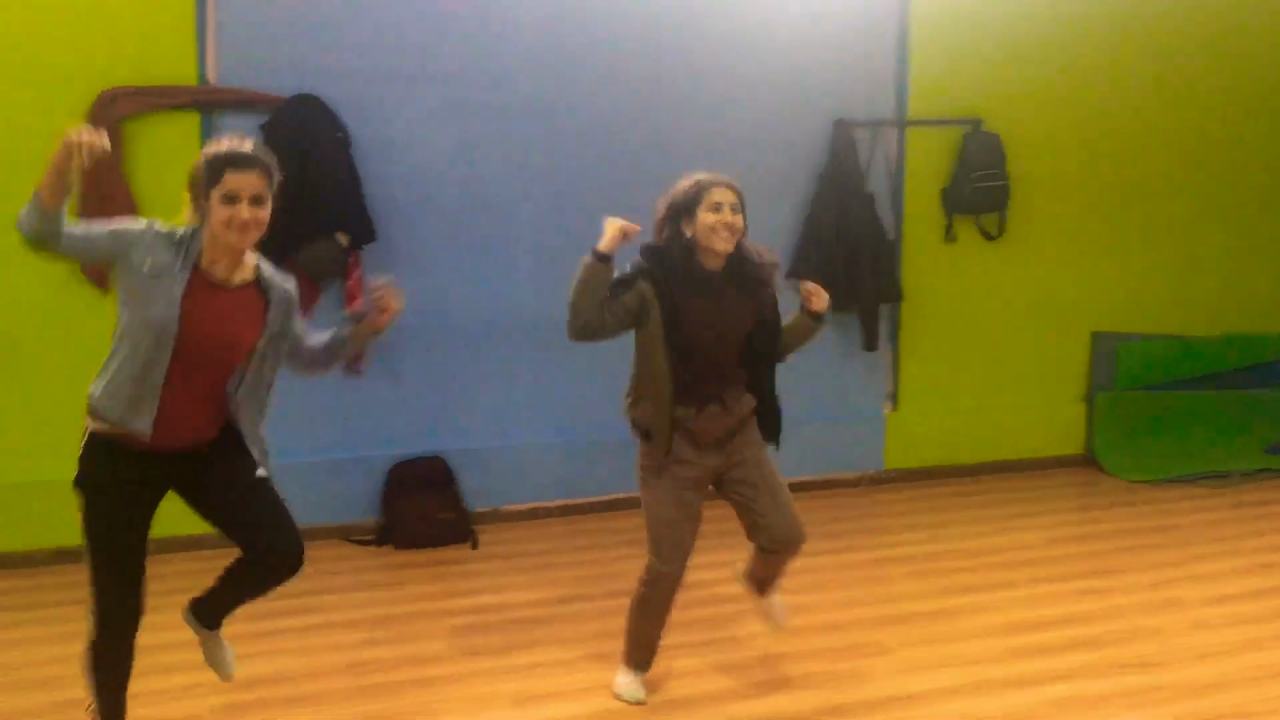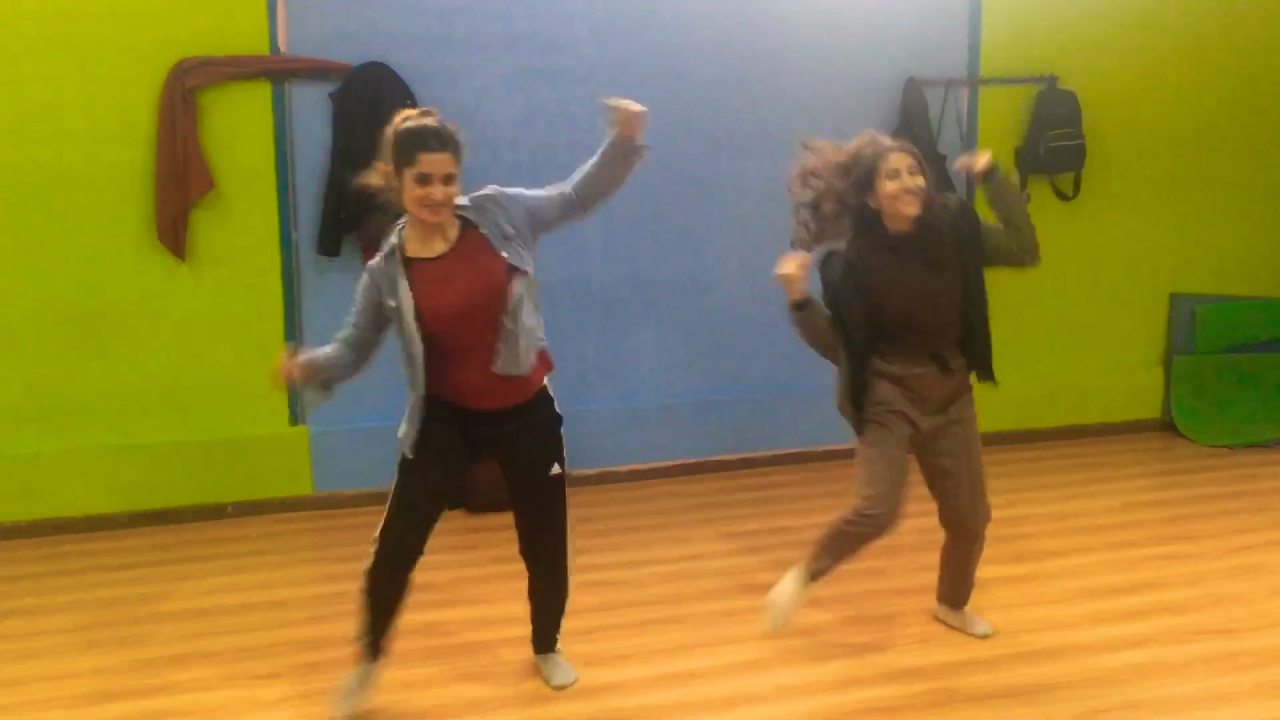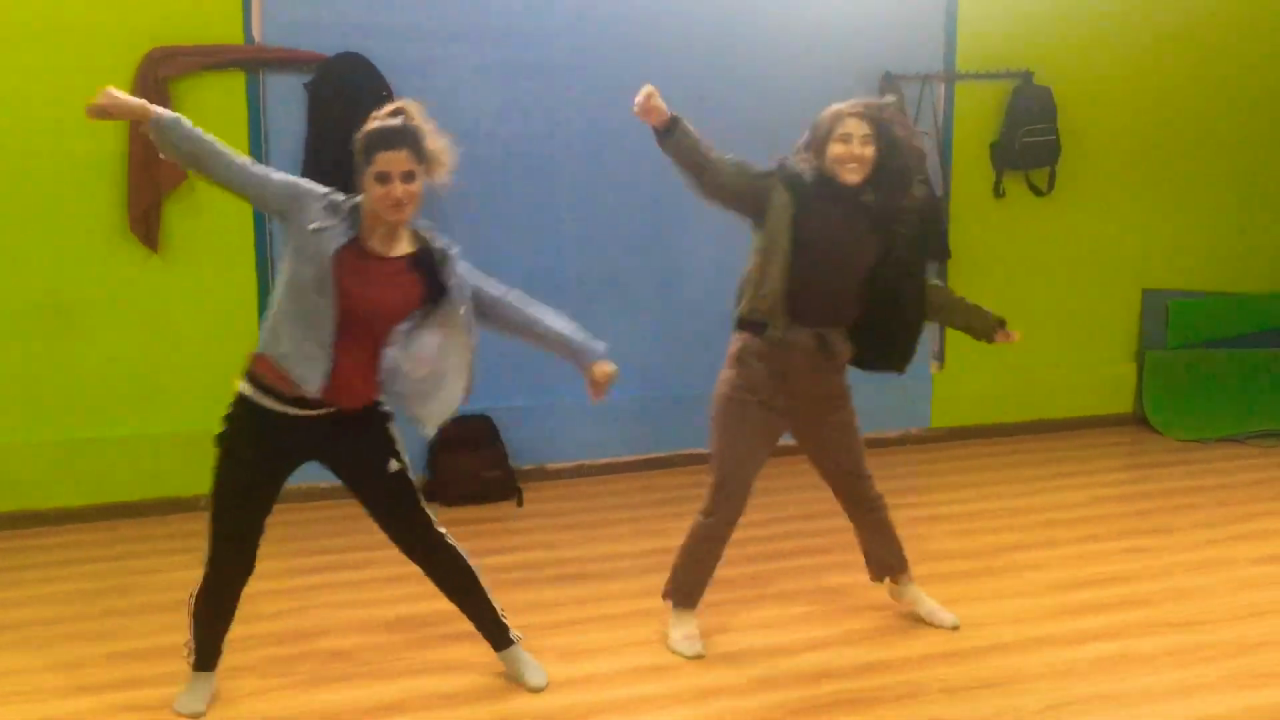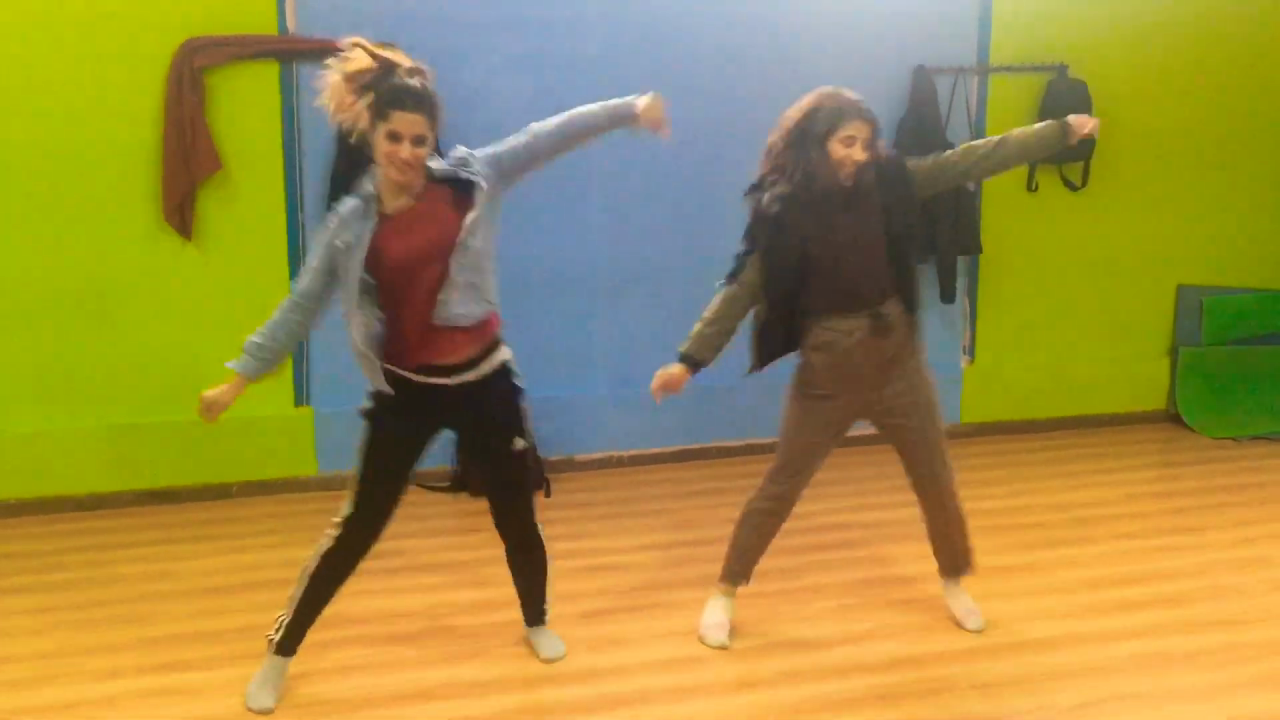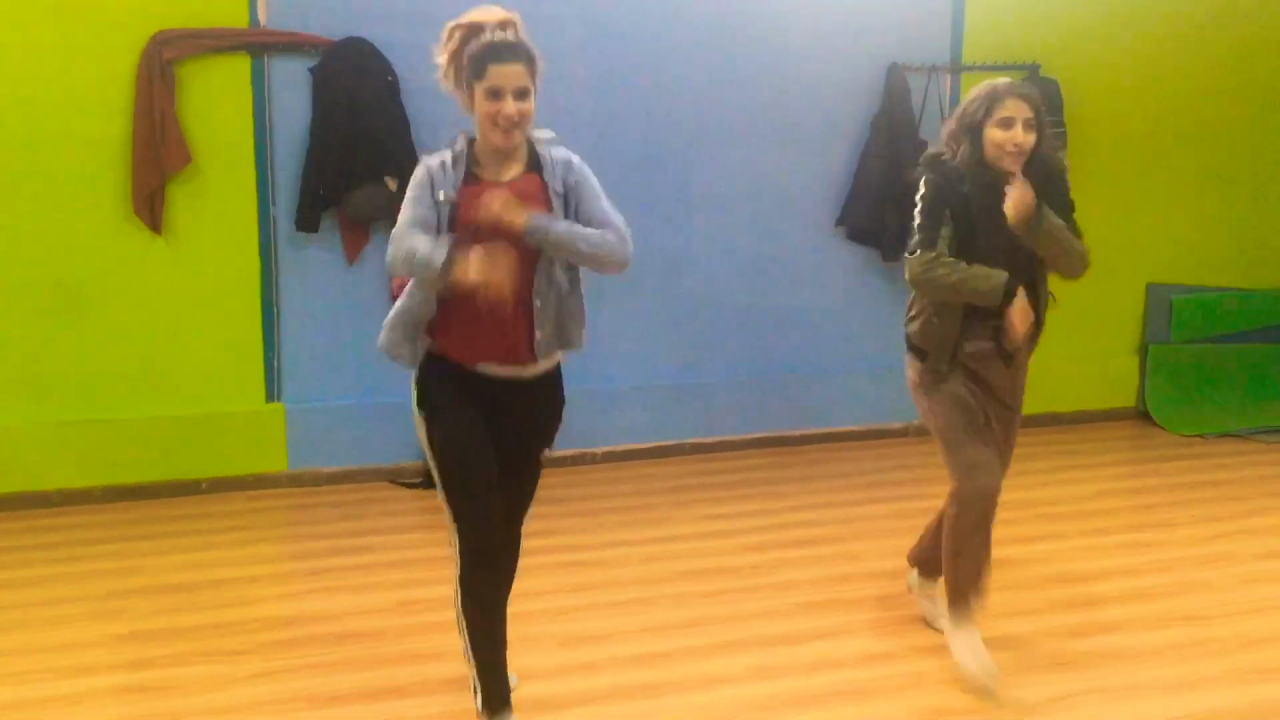
dt=1s
person 1, frame 1
left shoulder: (274, 295)
right shoulder: (150, 253)
left elbow: (312, 354)
right elbow: (44, 234)
left wrist: (368, 326)
right wrist: (63, 170)
left hip: (209, 447)
right hip: (122, 450)
left knee: (281, 553)
right knee: (116, 611)
left ankle: (206, 615)
person 1, frame 2
left shoulder: (497, 214)
right shoulder: (386, 271)
left elbow: (582, 197)
right elbow: (352, 351)
left wrist: (624, 141)
right wrist: (306, 367)
left hip: (525, 410)
right hip: (447, 418)
left knee: (545, 545)
right knee: (395, 548)
left ankle: (546, 649)
right ankle: (368, 657)
person 1, frame 3
left shoulder: (436, 268)
right shoulder: (317, 214)
left elbow: (514, 310)
right elbow: (221, 166)
left wrist: (590, 355)
right wrist: (146, 114)
left hip: (352, 421)
right hip: (266, 414)
left knee: (424, 541)
right knee: (228, 561)
left ankle: (505, 644)
person 1, frame 4
left shoulder: (465, 176)
right shoulder: (349, 220)
left elbow: (550, 137)
right elbow: (301, 305)
left wrist: (626, 111)
right wrist: (241, 372)
left hip: (484, 380)
right hip: (406, 390)
left knee: (517, 520)
right knee: (357, 530)
left ankle: (536, 620)
right ankle: (280, 654)
person 1, frame 5
left shoulder: (562, 169)
right shoulder: (437, 173)
left elbow: (615, 253)
right elbow: (405, 251)
left wrist: (531, 222)
right wrist: (460, 261)
left hip: (534, 385)
right hip: (455, 383)
left knee: (508, 527)
right knee: (479, 542)
left ankle: (488, 637)
person 2, frame 1
left shoulder: (752, 279)
right shoulder: (655, 283)
right elbow: (582, 325)
left wrist: (810, 317)
right wrist: (602, 254)
left hip: (736, 426)
right hip: (672, 435)
left knee: (785, 535)
right knee: (668, 563)
left ankle: (761, 584)
right ankle: (634, 663)
person 2, frame 2
left shoulder: (950, 229)
right shoulder: (850, 260)
left elbow: (1024, 253)
right elbow: (832, 345)
left wrist: (994, 178)
right wrist: (798, 298)
left hip: (948, 395)
right hip: (888, 395)
left knee: (969, 514)
right knee: (876, 512)
left ankle: (953, 603)
right ankle: (803, 576)
person 2, frame 3
left shoulder: (883, 218)
right shoulder: (787, 193)
left elbow: (912, 289)
right elbow: (712, 176)
left wrist: (988, 324)
right wrist: (667, 125)
left hip: (823, 375)
right hip: (761, 366)
left knee: (857, 488)
right knee: (726, 502)
left ankle: (903, 587)
right ankle: (681, 609)
person 2, frame 4
left shoulder: (887, 181)
right shoulder: (780, 211)
left elbow: (971, 160)
right elbow: (740, 291)
left wrist: (1059, 132)
right wrist: (689, 359)
left hip: (895, 351)
right hip: (830, 360)
left knee: (933, 477)
right knee: (784, 482)
left ankle: (955, 581)
right ankle: (725, 594)
person 2, frame 5
left shoulder: (1043, 186)
right shoulder: (943, 181)
left elbow: (1073, 260)
right elbow: (923, 270)
left wrist: (1030, 213)
right wrist: (1007, 287)
left hip: (1004, 357)
right hip: (945, 356)
left knee: (979, 489)
right knee: (978, 483)
left ankle: (923, 578)
right ankle: (960, 616)
